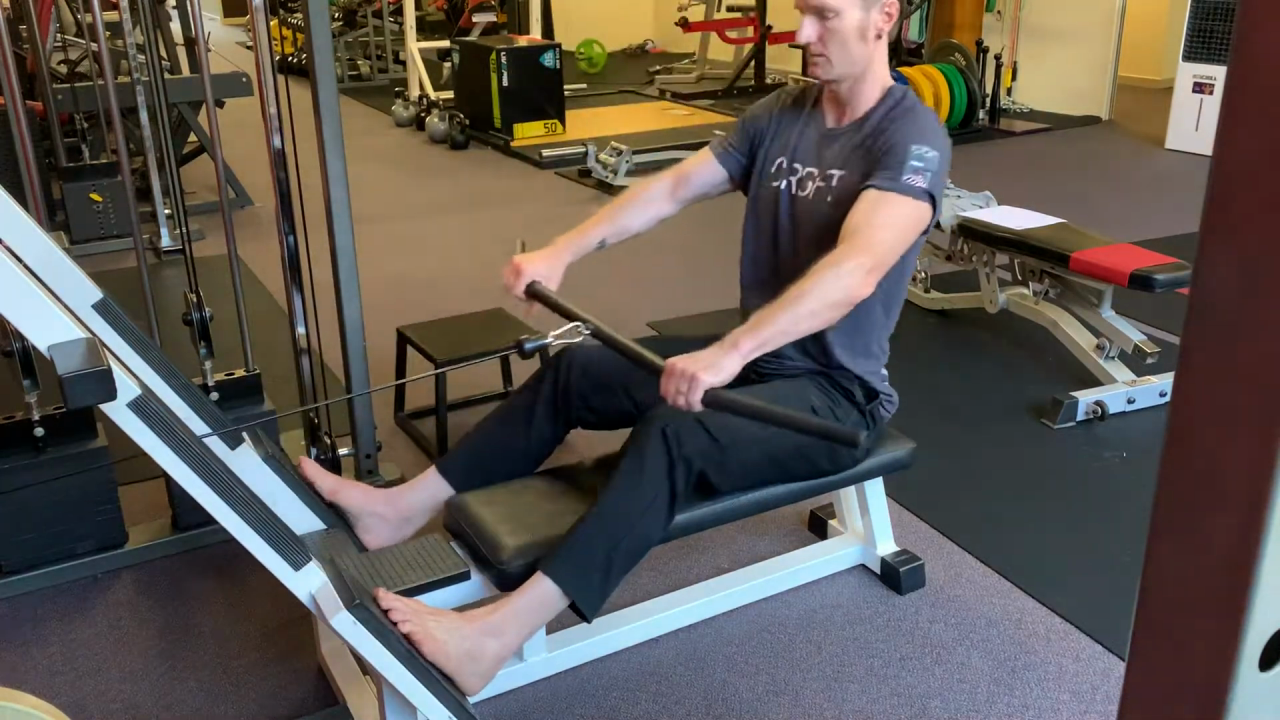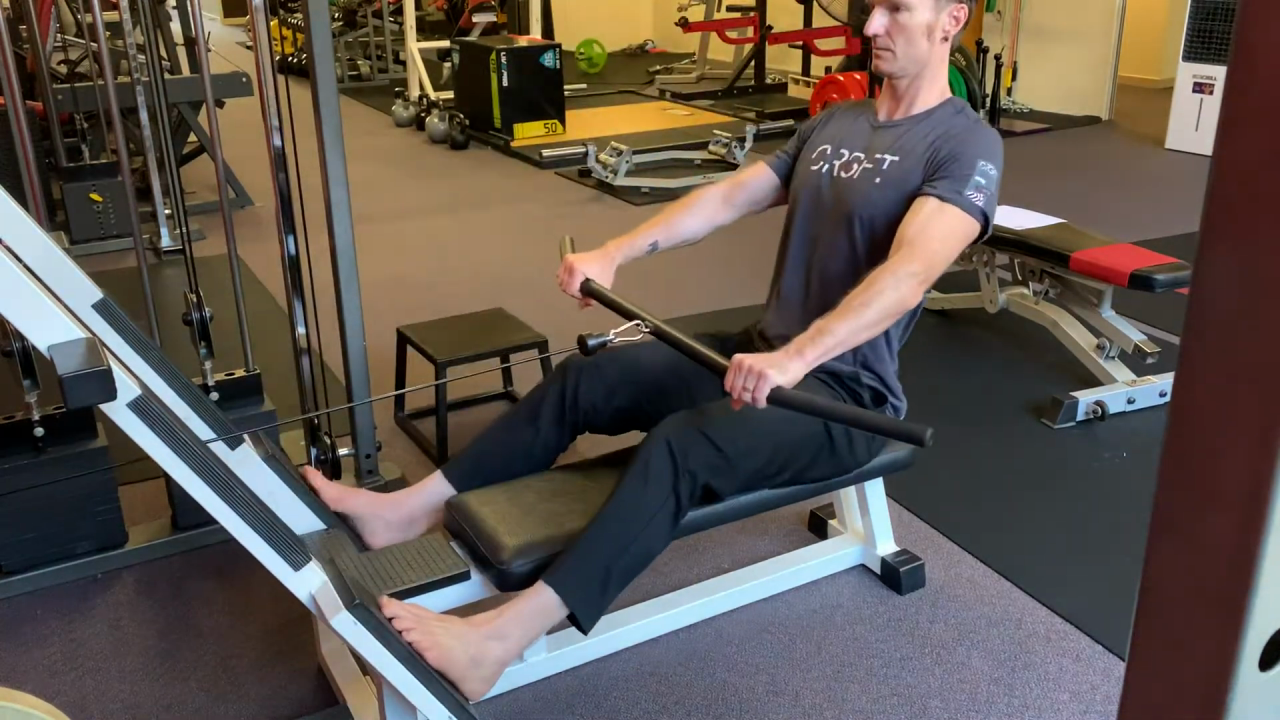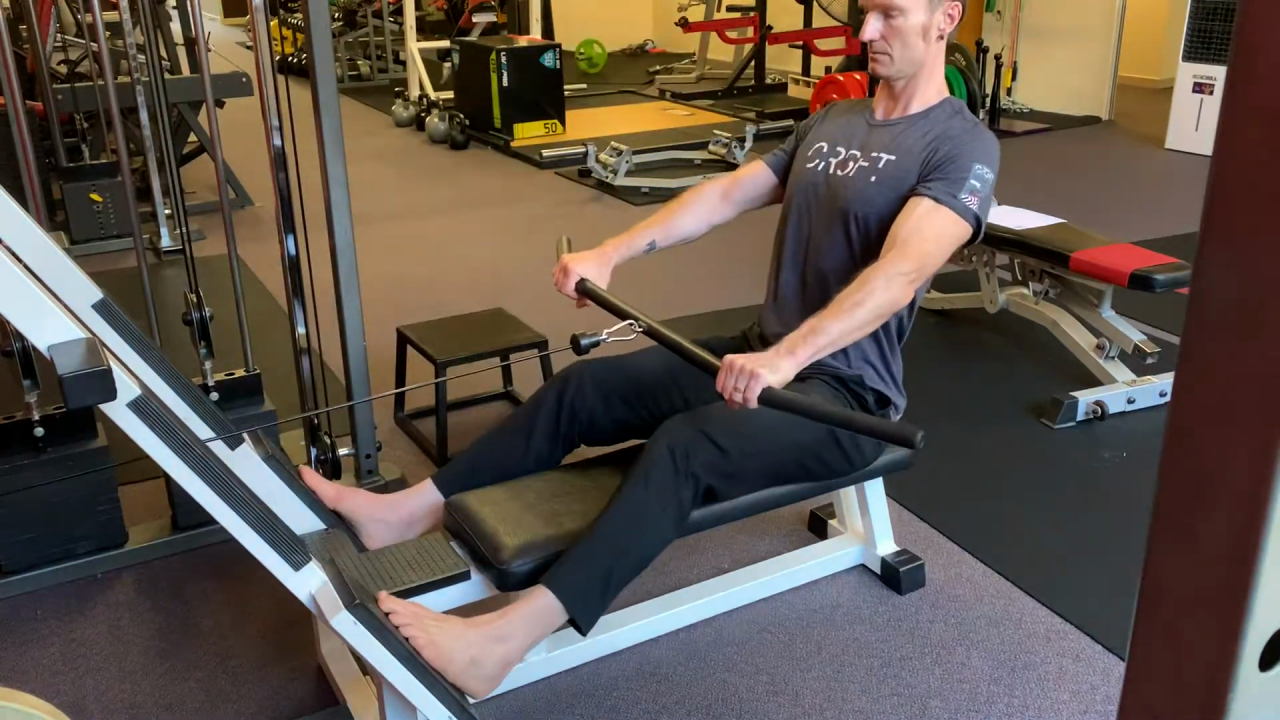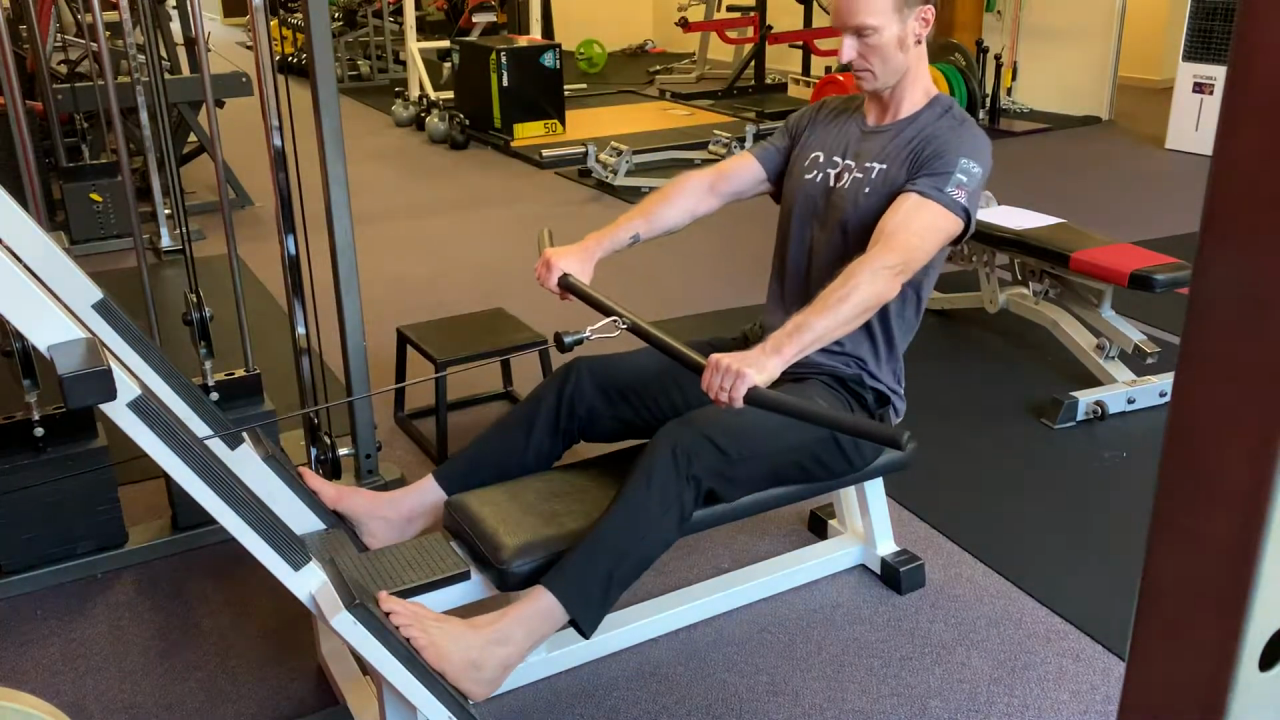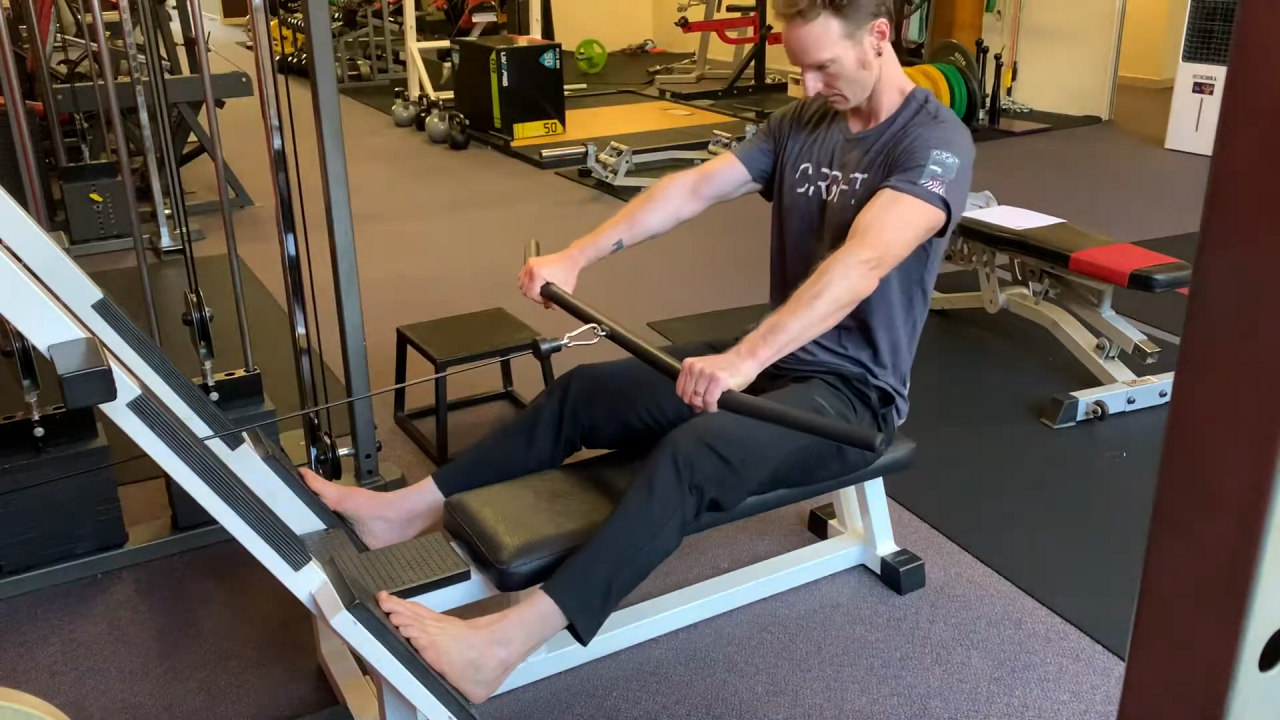
dt=0.5s
person 1, frame 1
left shoulder: (910, 136)
right shoulder: (781, 114)
left elbow: (854, 271)
right elbow: (673, 188)
left wrist: (726, 355)
right wrist: (561, 253)
left hip: (838, 394)
right hip: (763, 356)
left knee: (674, 431)
right knee: (575, 370)
left ankle: (498, 634)
right ankle: (402, 506)
person 1, frame 2
left shoulder: (965, 145)
right shoulder: (834, 122)
left elbow: (906, 276)
right elbow: (729, 198)
left wrist: (793, 360)
right wrist: (612, 255)
left hip: (845, 391)
right hip: (764, 353)
left knee: (679, 446)
right knee: (583, 380)
left ankle: (500, 638)
right ankle: (408, 510)
person 1, frame 3
left shoulder: (961, 146)
right shoulder: (832, 121)
left elbow: (897, 275)
right elbow: (726, 195)
left wrist: (784, 360)
right wrist: (609, 254)
left hip: (846, 393)
right hip: (762, 353)
left knee: (684, 446)
right knee: (581, 389)
left ankle: (503, 640)
right ankle: (406, 512)
person 1, frame 4
left shoulder: (952, 147)
right shoulder: (821, 119)
left elbow: (885, 270)
right elbow: (711, 185)
left wrist: (770, 356)
right wrist: (592, 247)
left hip: (848, 392)
right hip: (772, 356)
left knee: (686, 448)
right knee: (582, 384)
left ankle: (504, 642)
right ankle: (407, 509)
person 1, frame 5
left shoulder: (935, 143)
right shoulder: (802, 122)
left elbow: (859, 266)
right elbow: (693, 189)
left wrist: (743, 361)
right wrist: (574, 258)
left hip: (853, 392)
right hip: (777, 358)
left knee: (690, 455)
right knee: (584, 393)
left ankle: (503, 643)
right ankle: (408, 510)
